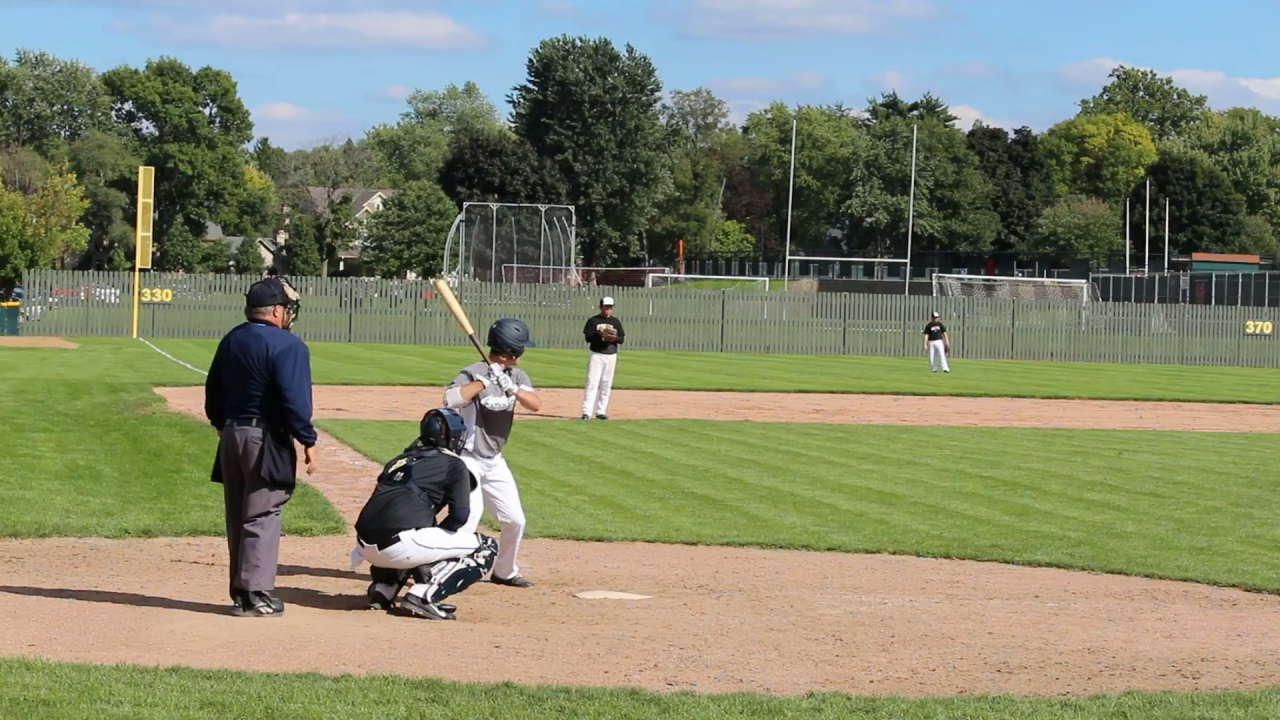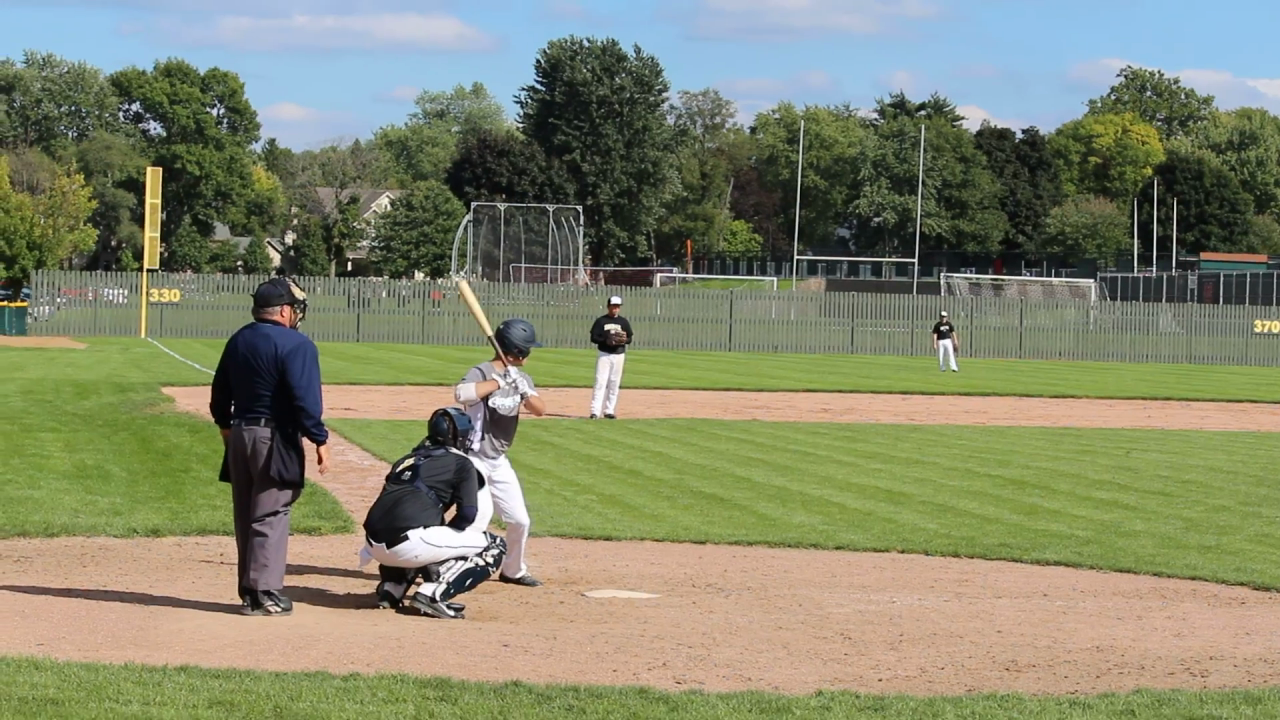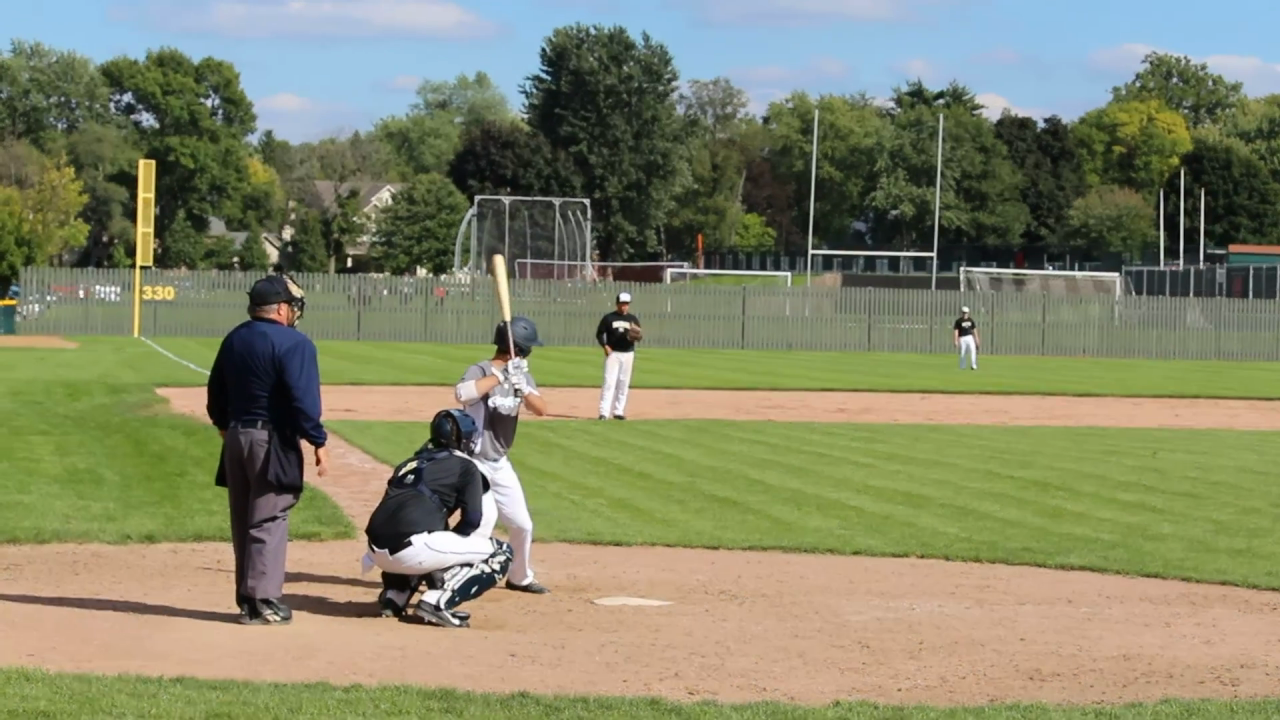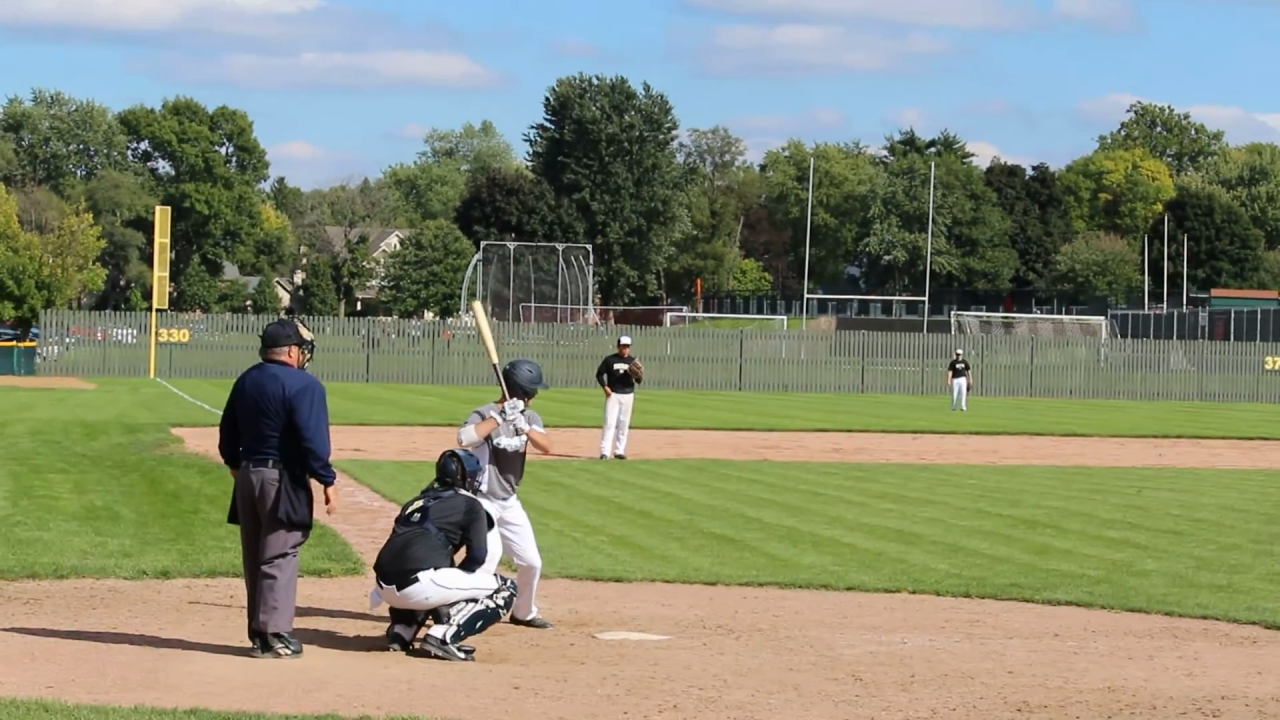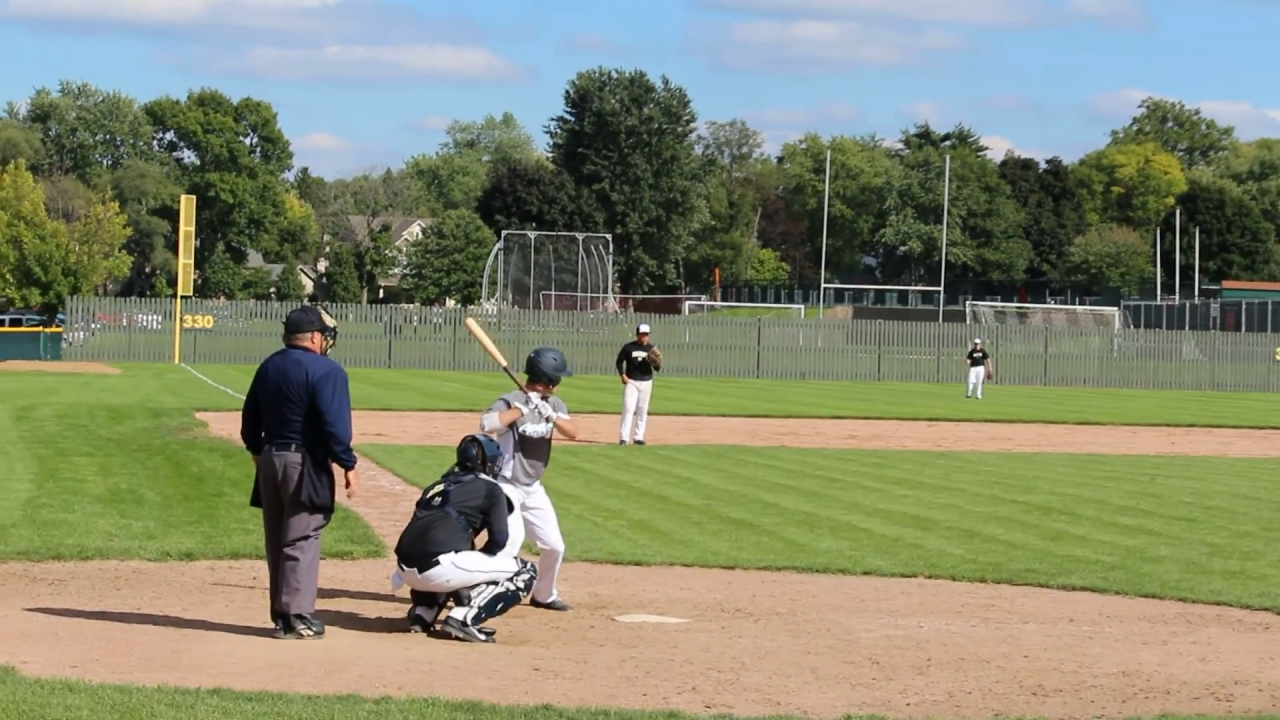
dt=0.3s
person 1, frame 1
left shoulder: (230, 340)
right shoulder: (287, 344)
left elbow: (214, 390)
right elbow: (295, 399)
right wrist: (308, 442)
left hip: (232, 436)
right hip: (266, 438)
left knee: (238, 516)
right knee: (262, 515)
left ankle: (241, 591)
right ankle: (255, 595)
person 1, frame 2
left shoulder: (237, 340)
right shoulder: (295, 344)
left elbow: (220, 391)
right elbow: (305, 398)
left wrist: (225, 425)
right wrist: (319, 440)
left hip: (240, 435)
right hip: (275, 439)
left knee: (246, 516)
right knee: (270, 516)
left ankle: (249, 589)
right ankle: (263, 593)
person 1, frame 3
left shoulder: (233, 339)
right shoulder: (294, 343)
left elbow: (215, 391)
right elbow: (303, 398)
left wrist: (225, 427)
right wrist: (318, 442)
left hip: (236, 438)
right hip: (273, 441)
left knee: (243, 521)
right knee: (269, 521)
left ankle: (248, 598)
right ankle: (263, 602)
person 1, frame 4
left shoulder: (245, 381)
right shoulder: (303, 384)
left elbow: (228, 431)
right elbow: (313, 439)
left wrist: (236, 465)
right wrist: (326, 480)
left hip: (248, 477)
right hip: (283, 480)
left knee: (255, 558)
right knee: (280, 558)
left ankle: (259, 632)
right ankle: (274, 635)
person 1, frame 5
left shoulder: (268, 366)
right shoulder: (326, 370)
left elbow: (250, 415)
right elbow: (335, 423)
left wrist: (257, 450)
right wrist: (348, 465)
left hip: (270, 460)
right hip: (305, 464)
left knee: (278, 540)
right knee: (302, 540)
left ankle: (282, 614)
right ankle: (296, 618)
person 2, frame 1
left shoulder: (516, 376)
right shoulder: (473, 372)
left elbow: (536, 405)
right elbow: (449, 399)
left wrist: (513, 389)
right wrist: (485, 382)
left hip: (495, 461)
right hip: (467, 459)
left knee: (515, 519)
right knee: (466, 519)
left ankle: (504, 571)
person 2, frame 2
left shoulder: (521, 377)
right shoulder: (481, 372)
left elbow: (540, 410)
right elbow: (461, 394)
left wrist: (526, 393)
right wrist: (500, 380)
left hip: (499, 461)
right hip: (473, 459)
left knee: (520, 519)
right knee: (477, 518)
left ankle: (513, 571)
person 2, frame 3
left shoulder: (522, 375)
right shoulder: (481, 371)
left elbow: (541, 409)
right elbow: (462, 394)
left wrist: (524, 390)
right wrist: (501, 376)
left hip: (500, 463)
right hip: (473, 462)
left knee: (522, 524)
right knee: (482, 522)
left ankle: (520, 578)
person 2, frame 4
left shoulder: (529, 416)
right shoulder: (484, 413)
left elbow: (547, 447)
right elbow: (464, 439)
left wrist: (523, 427)
right wrist: (499, 417)
left hip: (510, 502)
right hip: (482, 501)
left knee: (531, 561)
right knee: (486, 560)
left ankle: (523, 612)
person 2, frame 5
left shoulder: (554, 403)
right shoulder: (510, 401)
left elbow: (573, 433)
right elbow: (486, 424)
left wrist: (551, 415)
right wrist: (523, 408)
left hip: (534, 488)
right hip: (506, 487)
left knee: (554, 546)
right knee: (510, 543)
left ankle: (544, 595)
person 3, frame 1
left shoulder: (401, 460)
right shoulder: (454, 464)
right elbow: (460, 515)
right wrist: (438, 534)
left hip: (367, 545)
right hip: (399, 543)
right knee: (486, 548)
left ankle: (382, 589)
right ankle: (424, 596)
person 3, frame 2
left shoulder: (408, 459)
right shoulder: (461, 463)
right elbow: (467, 513)
right wrist: (446, 536)
left hip: (375, 543)
right hip: (407, 542)
right knee: (494, 547)
left ankle: (391, 588)
right ankle: (432, 595)
person 3, frame 3
left shoulder: (410, 463)
right shoulder: (465, 466)
right elbow: (472, 519)
right wrist: (451, 540)
left hip: (379, 550)
right hip: (410, 548)
right knee: (501, 553)
left ankle: (393, 596)
right ankle: (437, 603)
person 3, frame 4
left shoulder: (417, 501)
right shoulder: (470, 504)
right elbow: (477, 555)
right wrist: (457, 576)
left hip: (386, 585)
right hip: (417, 584)
right knee: (504, 589)
left ankle: (401, 631)
right ankle: (443, 637)
person 3, frame 5
left shoulder: (438, 485)
right shoulder: (490, 489)
right elbow: (499, 539)
right wrist: (478, 560)
left hip: (408, 569)
right hip: (438, 566)
right knee: (525, 572)
left ankle: (422, 612)
right ankle: (464, 619)
